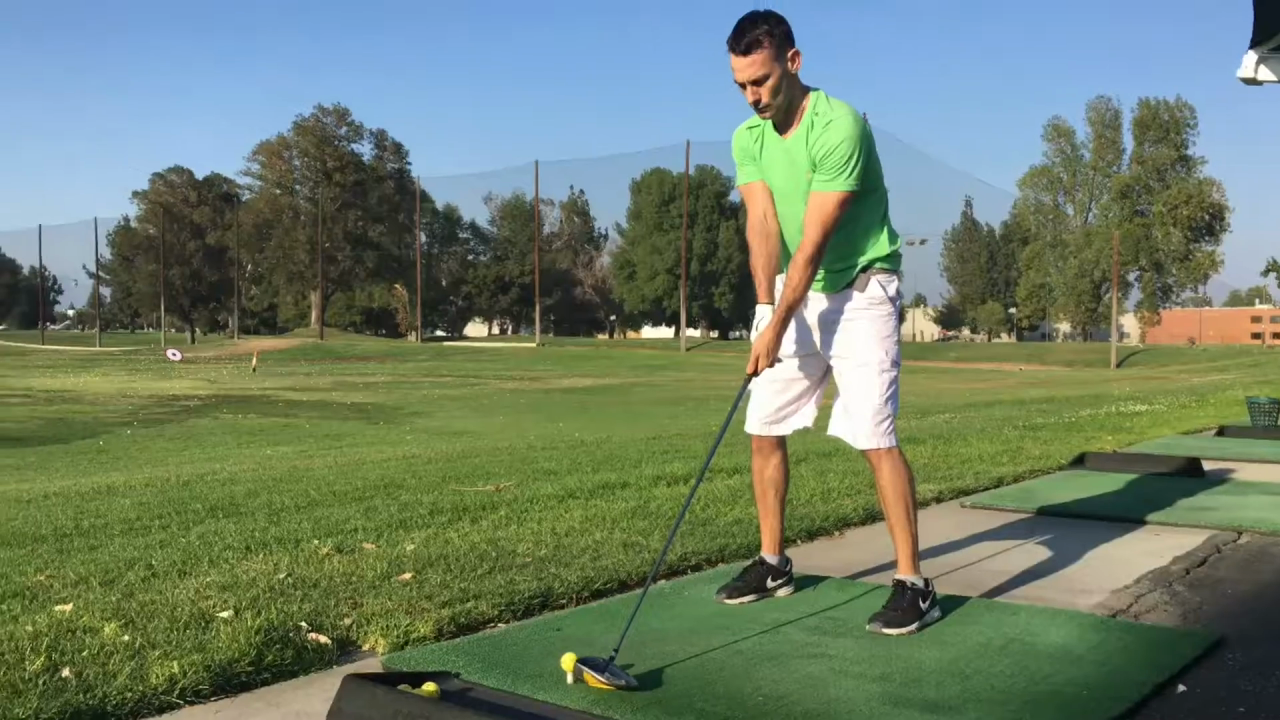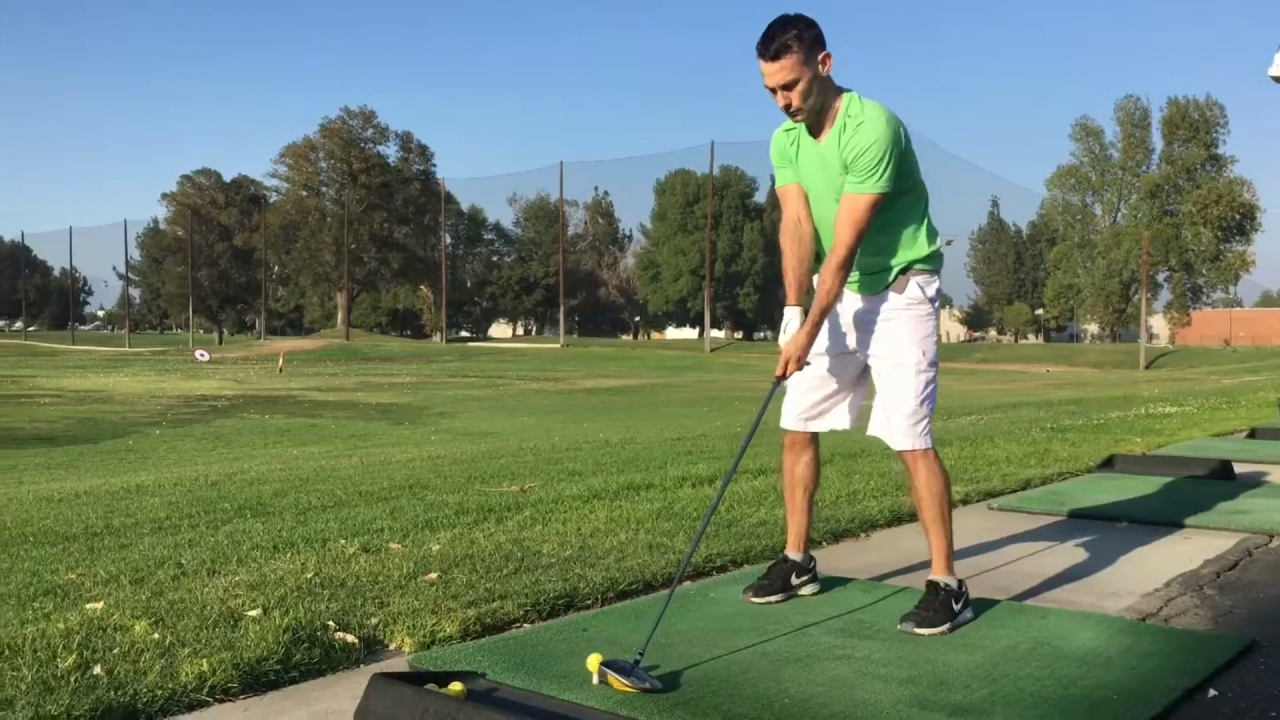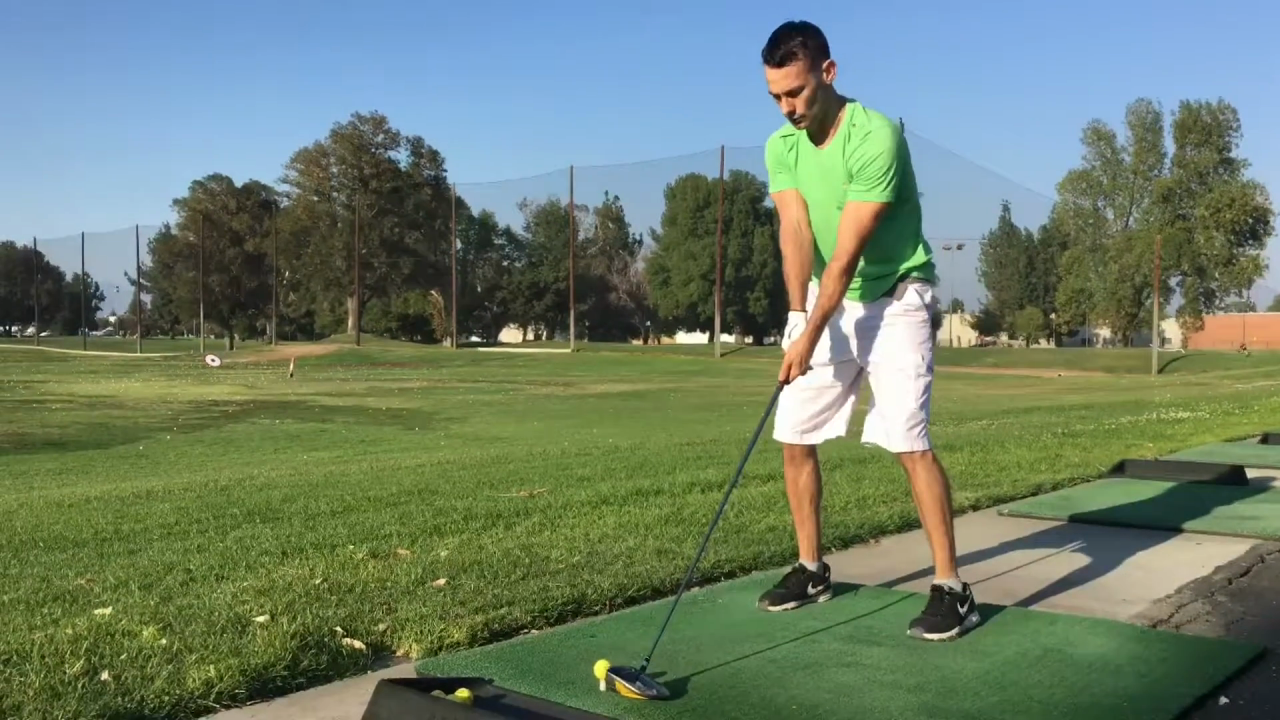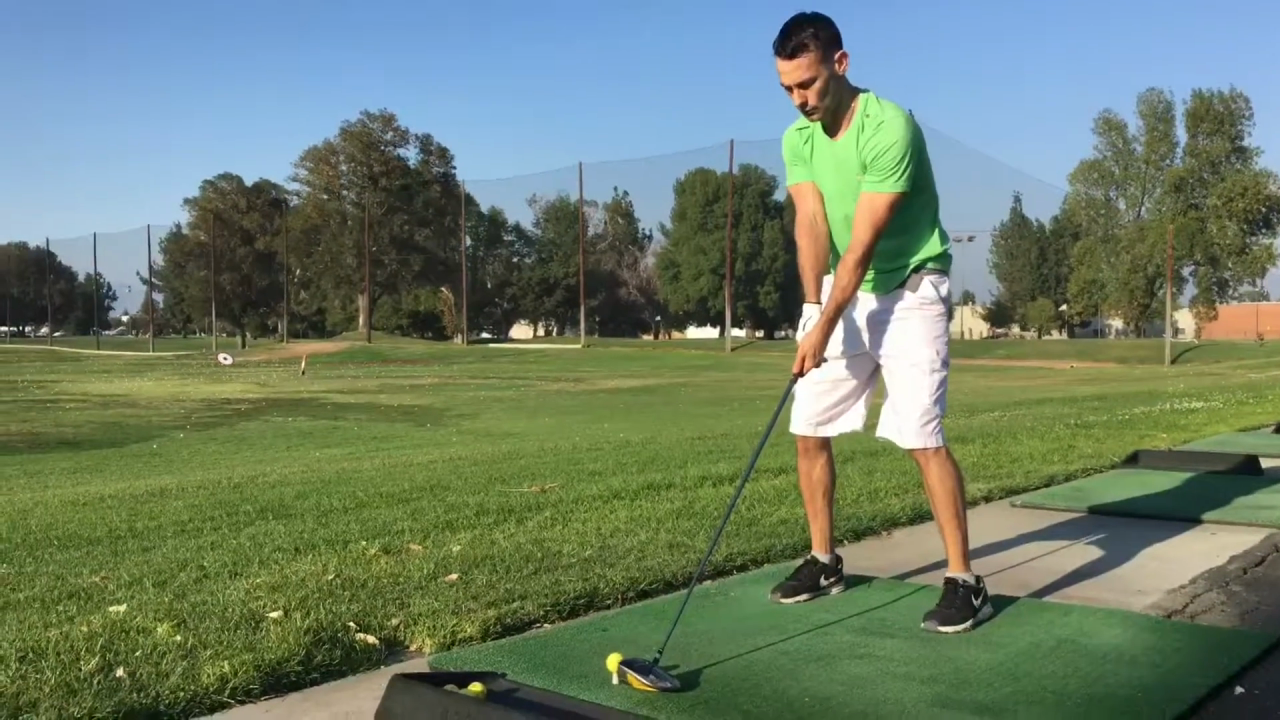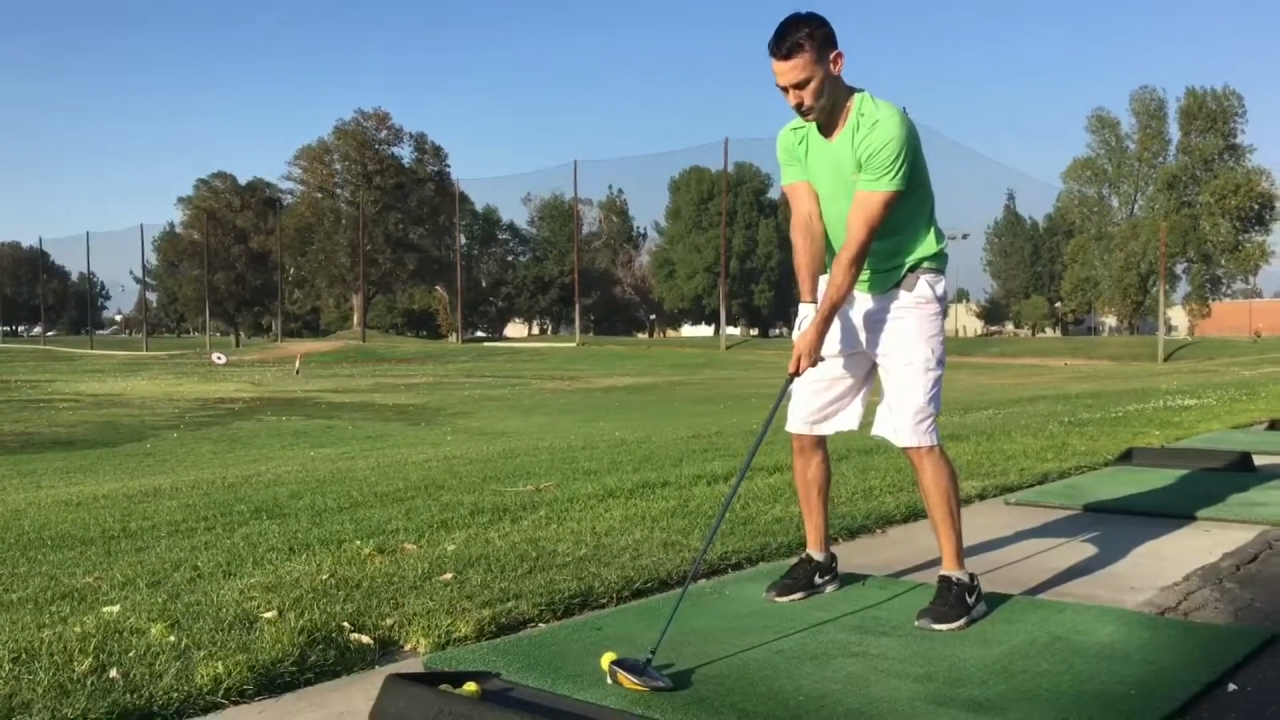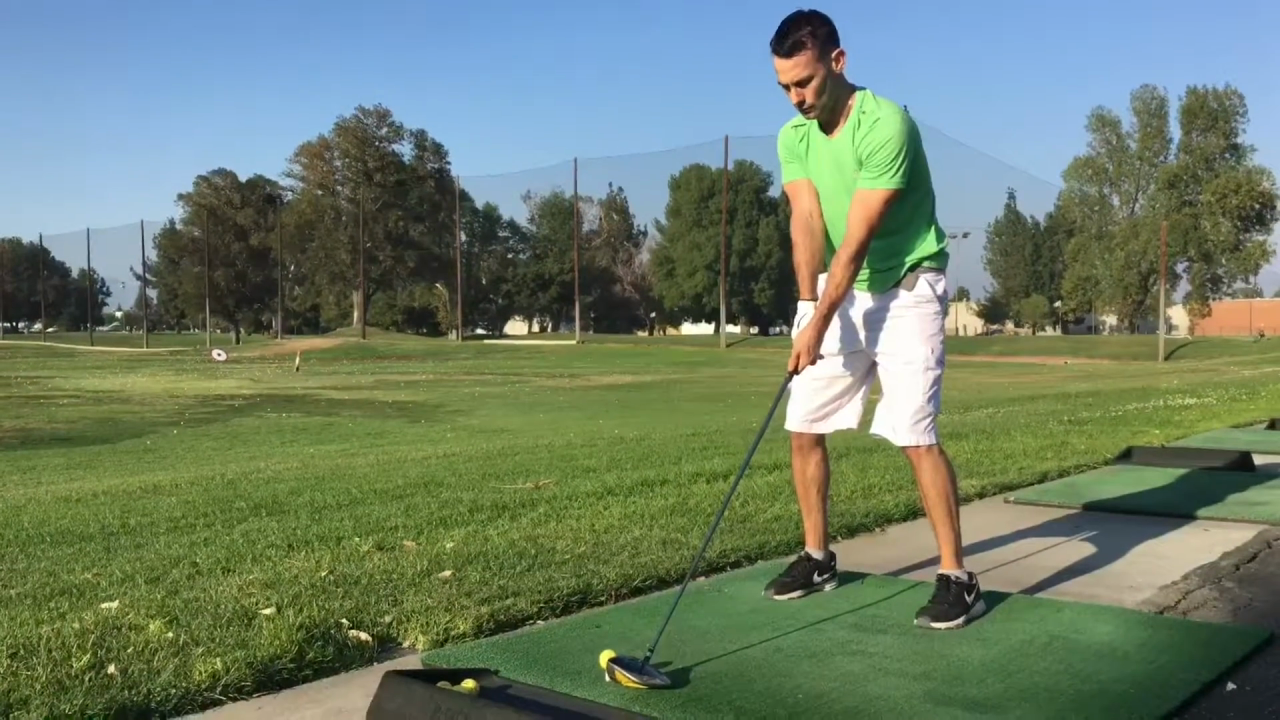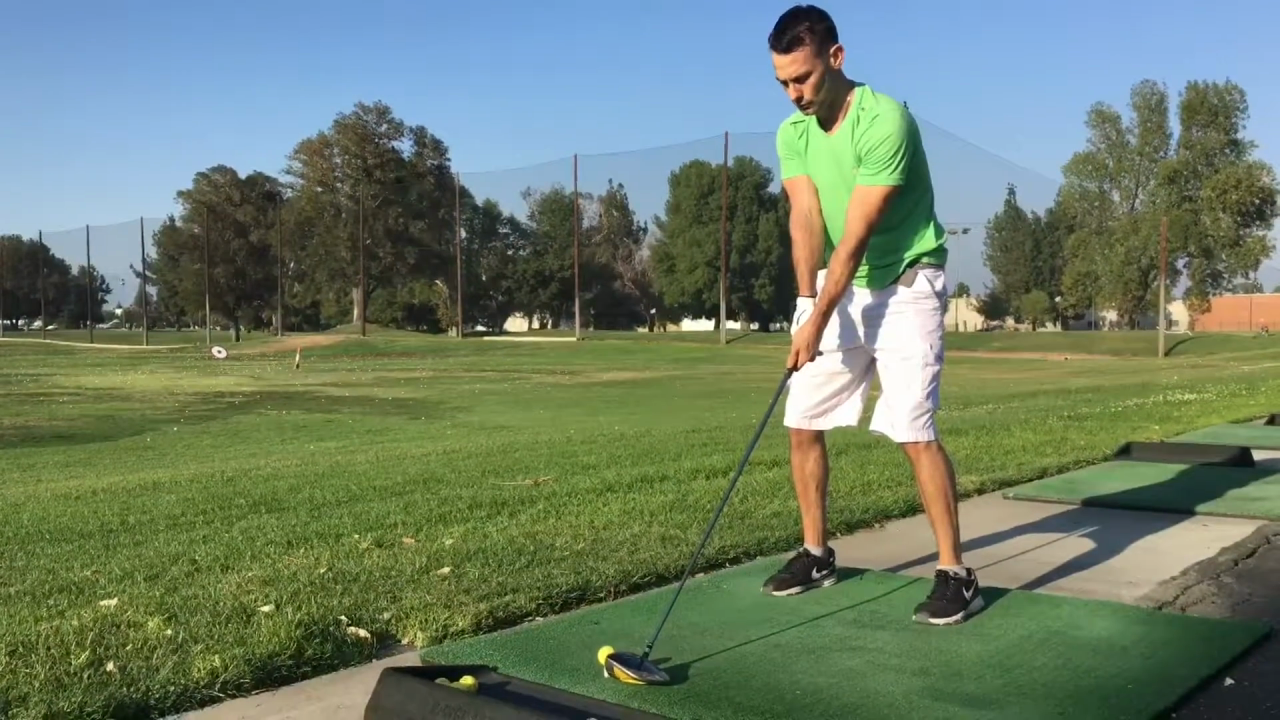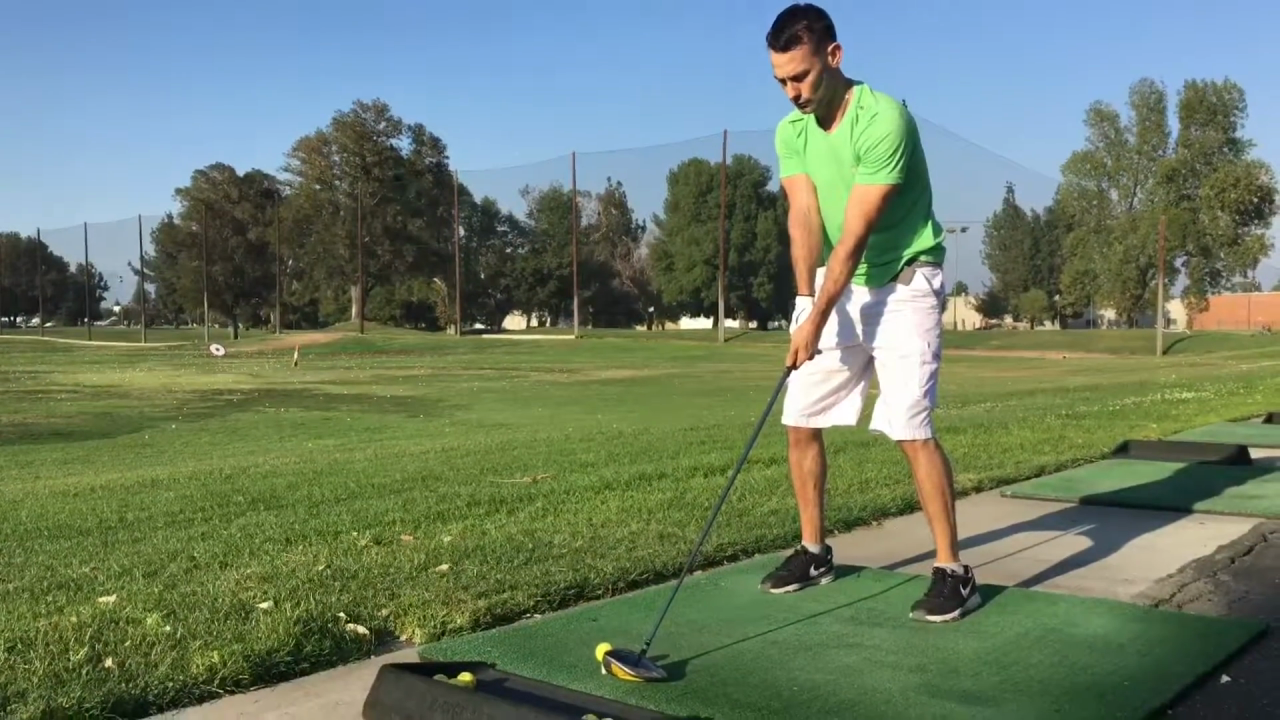
dt=0.4s
person 1, frame 1
left shoulder: (840, 126)
right shoulder: (747, 137)
left elbow: (813, 242)
right elbow: (762, 225)
left wrist: (776, 329)
right wrist: (765, 310)
left hip: (859, 292)
right hip: (795, 294)
left knee: (874, 435)
right knee: (764, 431)
left ankle: (912, 584)
right ankle: (773, 562)
person 1, frame 2
left shoulder: (874, 127)
right shoulder: (785, 140)
left elbow: (844, 245)
right elbow: (797, 227)
left wrist: (810, 331)
right wrist: (792, 314)
left hip: (900, 292)
right hip: (834, 295)
left knee: (910, 436)
right knee: (798, 427)
left ankle: (946, 584)
right ankle: (797, 561)
person 1, frame 3
left shoulder: (875, 138)
right shoulder: (780, 146)
left elbow: (847, 252)
right elbow: (795, 233)
left wrist: (809, 336)
right wrist: (796, 318)
left hip: (893, 300)
right hip: (828, 300)
left knee: (910, 441)
right knee: (794, 439)
left ankle: (950, 589)
right ankle: (811, 569)
person 1, frame 4
left shoulder: (890, 128)
right shoulder: (796, 138)
left elbow: (862, 244)
right elbow: (810, 224)
left wrist: (823, 329)
right wrist: (812, 310)
left hip: (908, 293)
right hip: (842, 294)
left knee: (922, 436)
right knee: (809, 432)
left ankle: (964, 581)
right ankle: (824, 561)
person 1, frame 5
left shoulder: (885, 127)
right shoulder: (791, 139)
left elbow: (857, 242)
right elbow: (806, 224)
left wrist: (819, 326)
right wrist: (808, 307)
left hip: (904, 292)
right hip: (839, 293)
left knee: (915, 434)
right knee: (805, 430)
left ankle: (957, 579)
right ankle: (818, 559)
person 1, frame 6
left shoulder: (887, 125)
right shoulder: (793, 136)
left elbow: (856, 240)
right elbow: (806, 222)
left wrist: (817, 326)
right wrist: (807, 306)
left hip: (904, 291)
right hip: (838, 292)
left knee: (915, 433)
right knee: (804, 428)
left ankle: (956, 577)
right ankle: (817, 557)
person 1, frame 7
left shoulder: (886, 121)
right shoulder: (792, 133)
left elbow: (856, 235)
right elbow: (806, 219)
left wrist: (817, 322)
right wrist: (806, 301)
left hip: (904, 288)
right hip: (838, 289)
left knee: (914, 429)
right knee: (803, 424)
left ankle: (955, 573)
right ankle: (816, 553)
person 1, frame 8
left shoulder: (885, 120)
right shoulder: (790, 131)
left elbow: (856, 233)
right elbow: (804, 217)
left wrist: (816, 319)
right wrist: (805, 300)
left hip: (903, 287)
right hip: (836, 287)
left knee: (911, 428)
right knee: (801, 423)
left ankle: (952, 570)
right ankle: (814, 550)
